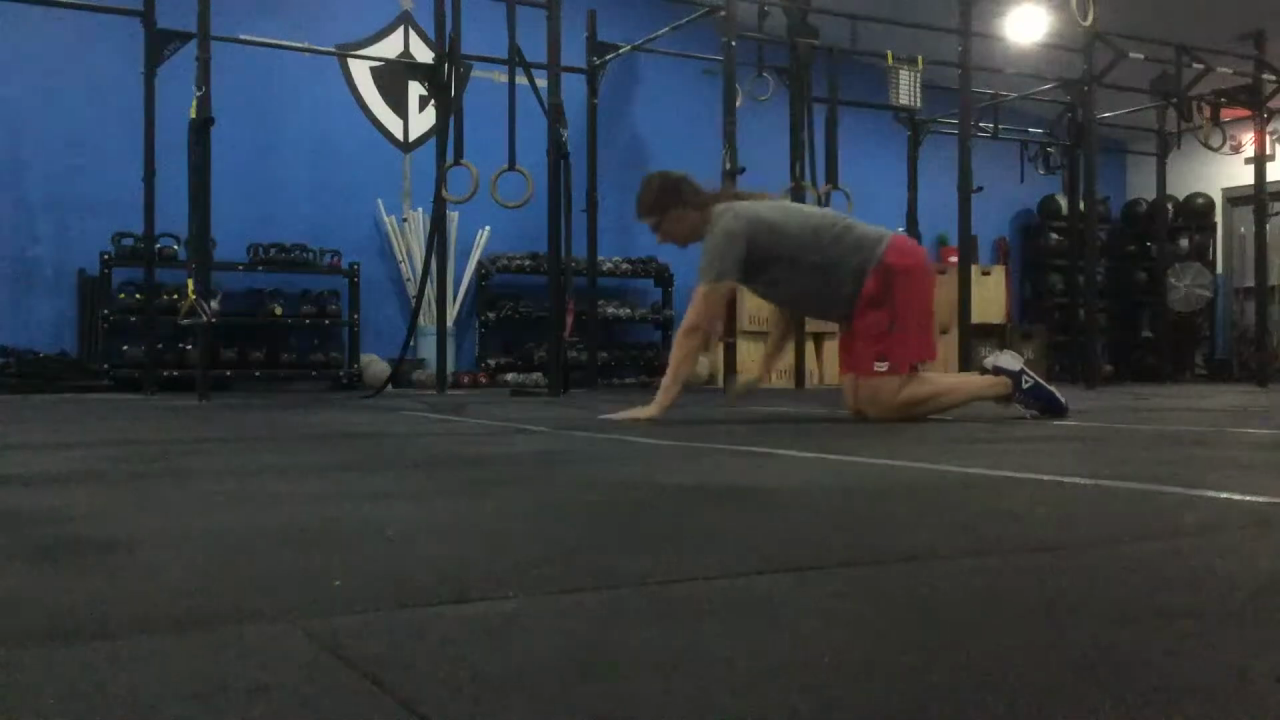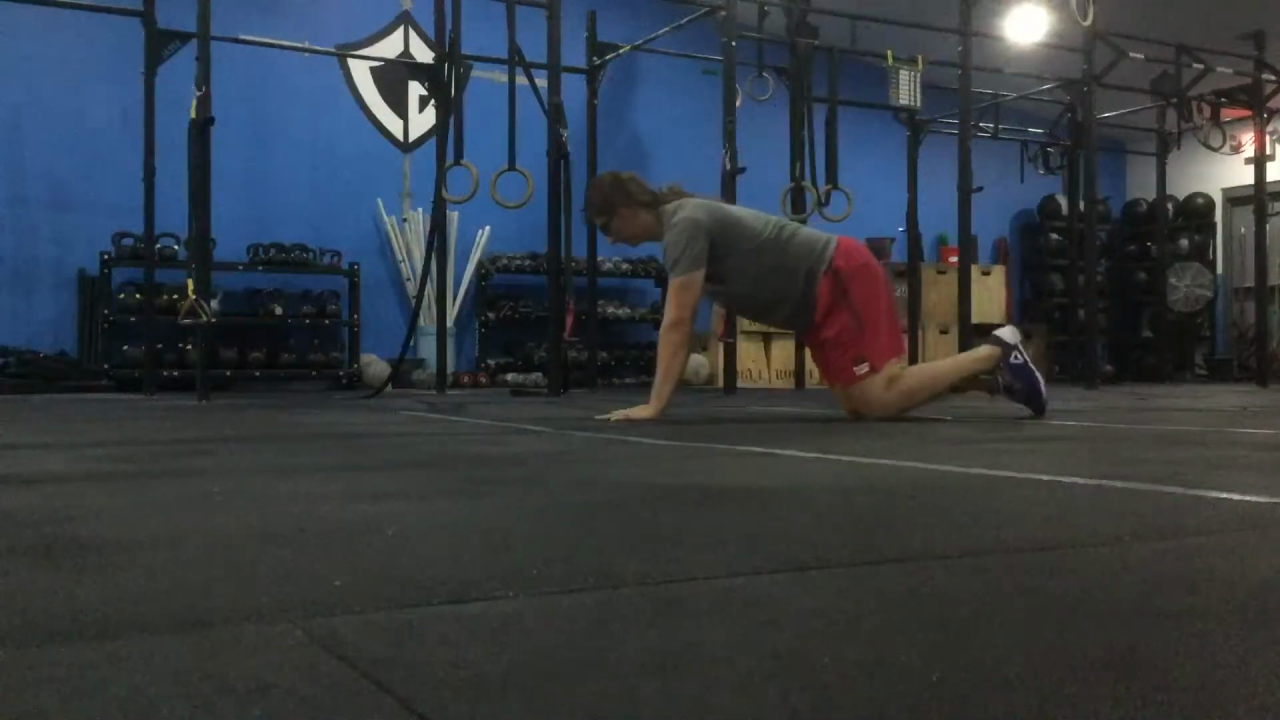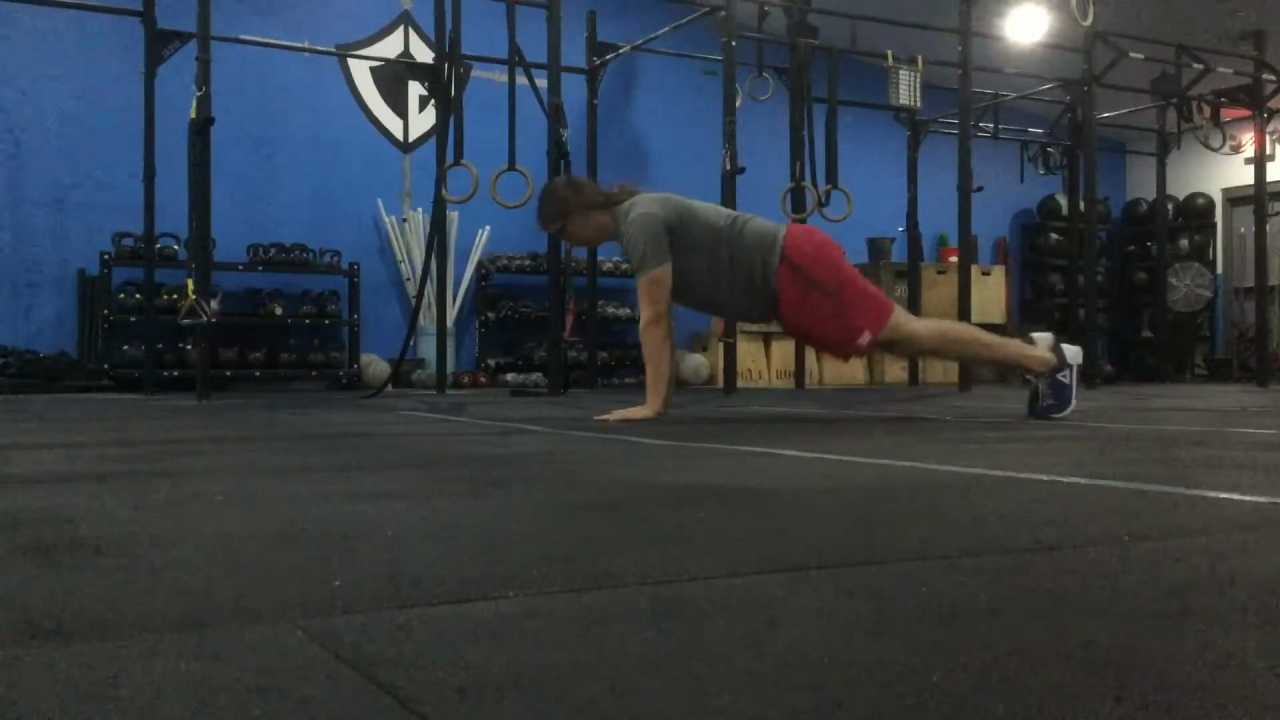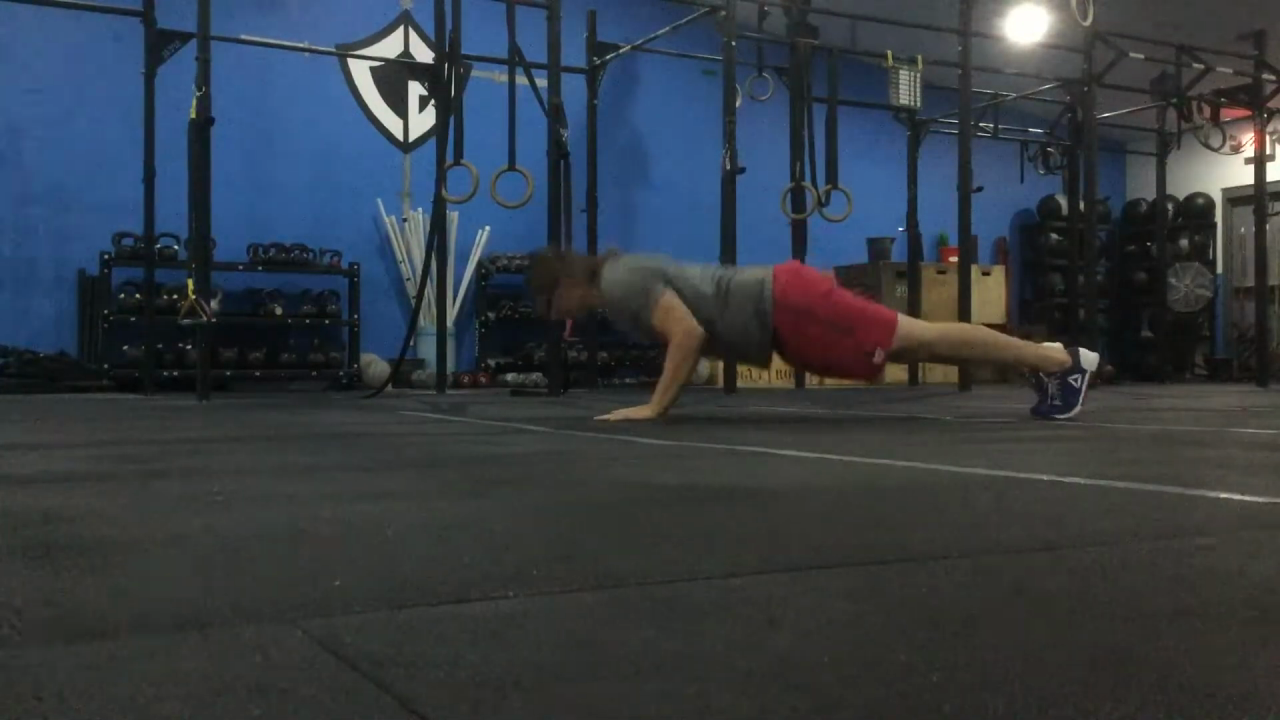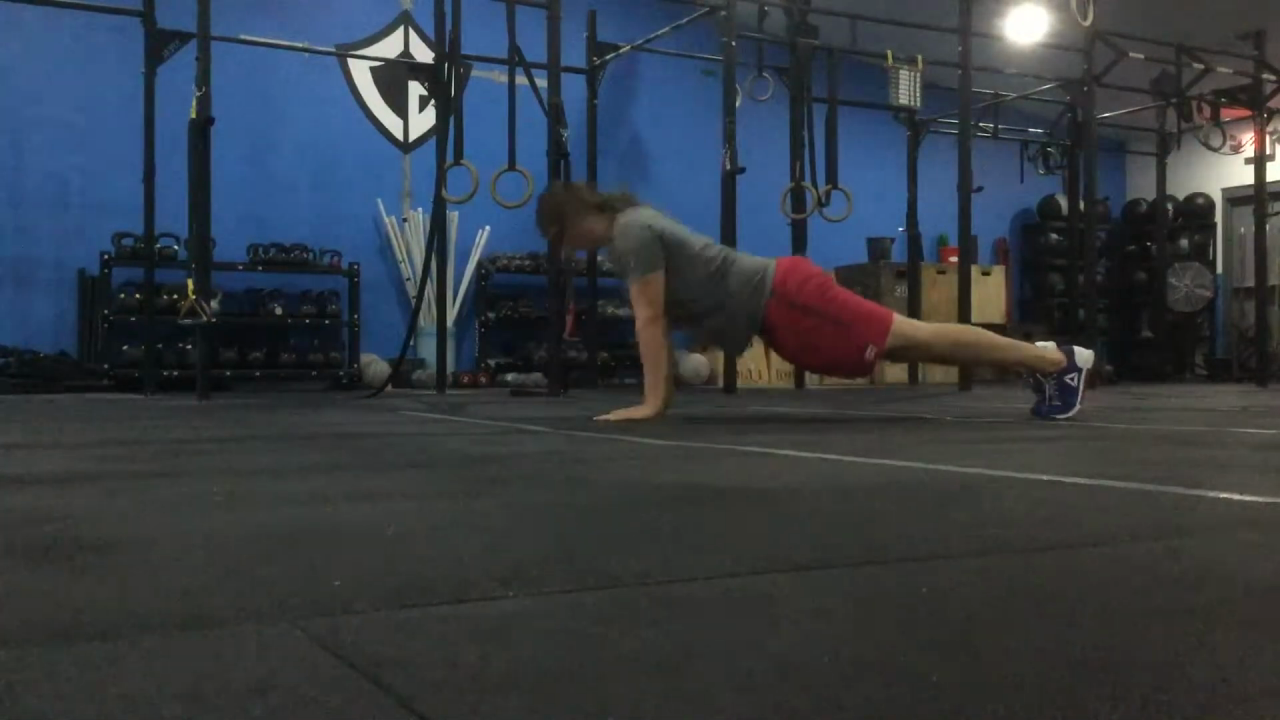
dt=1s
person 1, frame 1
left shoulder: (725, 230)
right shoulder: (740, 219)
left elbow: (696, 328)
right elbow: (801, 287)
left wrist: (657, 406)
right wrist: (763, 367)
left hip: (893, 272)
right hip: (878, 279)
left knee: (878, 404)
right knee: (860, 402)
left ankle: (1007, 383)
right ankle: (992, 375)
person 1, frame 2
left shoulder: (683, 225)
right shoulder: (686, 222)
left elbow: (677, 323)
right elbow: (684, 322)
left wrist: (654, 406)
right wrist: (662, 397)
left hip: (840, 276)
right hip: (825, 289)
left knee: (877, 402)
right knee: (861, 403)
left ankle: (996, 353)
right ankle: (990, 370)
person 1, frame 3
left shoulder: (640, 222)
right shoulder: (639, 219)
left elbow: (654, 320)
right elbow: (659, 321)
left wrist: (652, 404)
right wrist: (661, 394)
left hip: (795, 266)
right hip: (790, 274)
left knee: (910, 333)
right knee: (901, 337)
left ankle: (1048, 362)
right ankle: (1027, 348)
person 1, frame 4
left shoulder: (621, 283)
right shoulder: (620, 274)
left elbow: (689, 336)
right elbow: (684, 332)
left wrist: (654, 407)
right wrist: (661, 397)
left hip: (787, 307)
right hip: (781, 303)
left knee: (919, 339)
right knee: (912, 347)
left ankle: (1060, 362)
right ankle: (1043, 362)
person 1, frame 5
left shoulder: (632, 234)
right shoulder: (634, 222)
left elbow: (650, 323)
right elbow: (663, 319)
left wrist: (652, 403)
right wrist: (663, 390)
left hip: (784, 300)
right hip: (777, 294)
left knee: (915, 338)
right knee: (913, 342)
left ankle: (1056, 361)
right ankle: (1043, 363)
